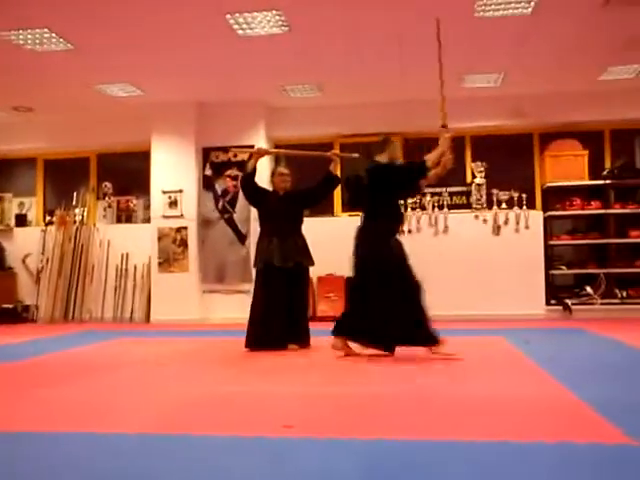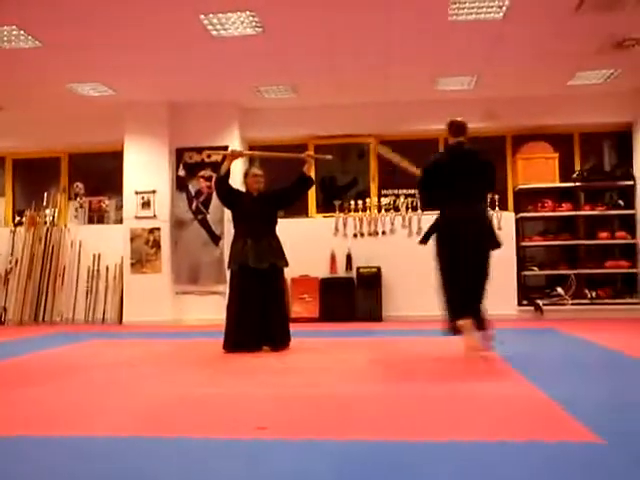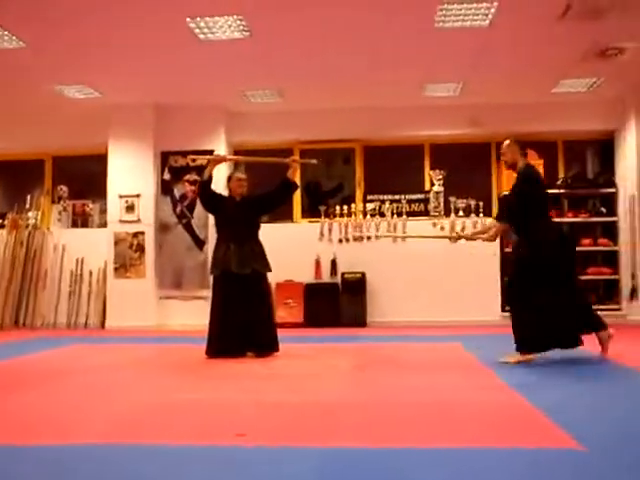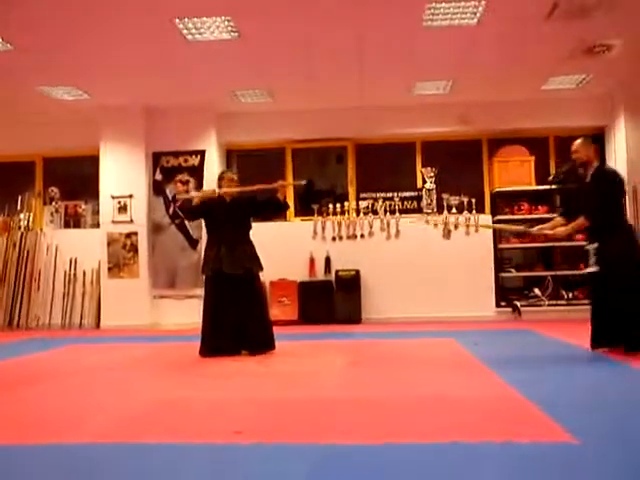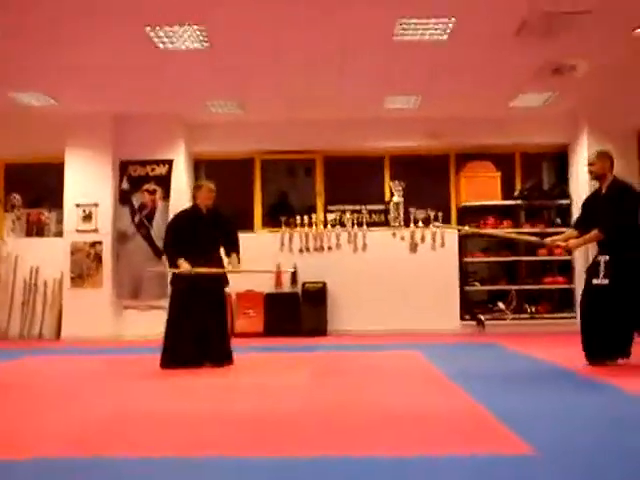
dt=0.3s
person 1, frame 1
left shoulder: (385, 175)
right shoulder: (379, 171)
left elbow: (414, 181)
right elbow: (416, 169)
left wrist: (440, 169)
right wrist: (442, 147)
left hip: (376, 239)
right hip: (378, 240)
left knee: (365, 292)
right knee: (405, 288)
left ankle: (342, 338)
right ankle: (429, 343)
person 1, frame 2
left shoulder: (438, 162)
right shoulder: (481, 159)
left elbow: (426, 194)
right elbow: (490, 184)
left hip: (450, 222)
right hip: (477, 223)
left knee: (456, 277)
right knee: (475, 276)
left ankle: (463, 319)
right ankle: (472, 322)
person 1, frame 3
left shoulder: (528, 178)
right shoulder: (528, 178)
left elbow: (517, 214)
right elbow: (507, 214)
left wrist: (494, 233)
right wrist: (477, 232)
left hip: (540, 243)
right hip: (545, 241)
left knee: (521, 293)
right knee: (565, 291)
left ankle: (528, 348)
right ankle: (600, 330)
person 1, frame 4
left shoulder: (608, 178)
right shoulder: (584, 184)
left elbow: (593, 214)
right elbow: (569, 212)
left wrist: (567, 231)
right wrist: (547, 226)
left hip: (618, 242)
right hip: (604, 245)
left knee: (622, 292)
right knee: (604, 293)
right ankle: (616, 339)
person 1, frame 5
right shoulder: (594, 198)
left elbow: (610, 226)
right elbow: (581, 225)
left wrist: (580, 242)
right wrist: (559, 238)
right hip: (607, 257)
right knee: (593, 302)
right ankle: (603, 352)
person 2, frame 1
left shoulder: (299, 197)
right shoulder: (263, 198)
left elbow: (325, 185)
right elbow: (247, 183)
right wrist: (254, 160)
left hip: (295, 253)
right hip: (269, 254)
left knee: (296, 297)
right knee: (267, 297)
left ankle: (295, 338)
right ankle: (265, 340)
person 2, frame 2
left shoulder: (272, 198)
right shoulder: (237, 199)
left elbow: (297, 188)
right elbow: (221, 185)
left wrist: (308, 165)
right wrist: (229, 162)
left hip: (269, 253)
right hip: (244, 254)
left knee: (272, 298)
right knee: (243, 299)
left ankle: (272, 340)
right ankle: (241, 342)
person 2, frame 3
left shoulder: (255, 202)
right shoulder: (219, 203)
left elbow: (280, 193)
right elbow: (203, 191)
left wrist: (292, 170)
right wrist: (211, 167)
left hip: (252, 258)
right hip: (227, 259)
left knee: (257, 303)
right knee: (226, 305)
left ankle: (258, 345)
right ankle: (225, 347)
person 2, frame 4
left shoulder: (246, 203)
right shoulder: (209, 204)
left elbow: (268, 208)
right elbow: (188, 211)
left wrist: (280, 195)
right wrist: (197, 200)
left hip: (243, 258)
right hip: (218, 260)
left knee: (251, 301)
right knee: (218, 304)
left ankle: (253, 344)
right ankle: (217, 346)
person 2, frame 5
left shoulder: (218, 218)
right shoulder: (182, 218)
left elbow: (230, 237)
right elbow: (169, 242)
left wrist: (233, 255)
right wrist: (180, 262)
left hip: (213, 273)
right hip: (188, 274)
left knee: (215, 315)
right knee: (183, 317)
left ankle: (215, 356)
right ankle: (178, 358)
person 3, frame 1
left shoulder: (242, 194)
right shoulder: (208, 193)
left elbow: (242, 218)
right elbow: (206, 214)
left hip: (235, 246)
right hip: (213, 247)
left knee: (235, 283)
right knee: (211, 283)
person 3, frame 2
left shoulder: (216, 195)
right shoulder: (182, 193)
left elbow: (215, 219)
right elbow: (180, 216)
left hip: (209, 249)
right hip: (186, 249)
left knee: (209, 284)
right knee: (185, 284)
person 3, frame 3
right shoulder: (166, 197)
left elbow: (200, 223)
right elbow: (165, 220)
left wrist: (198, 196)
left hip: (193, 253)
right hip: (171, 253)
left knee: (193, 290)
right knee: (169, 288)
person 3, frame 4
right shoulder: (160, 196)
left elbow: (194, 224)
right elbow: (157, 220)
left hip: (187, 253)
right hip: (164, 254)
left knee: (186, 288)
right knee: (162, 287)
person 3, frame 5
left shoulder: (162, 208)
right shoulder: (126, 206)
left elbow: (160, 233)
right elbow: (122, 229)
left wrist: (159, 203)
left hip: (152, 265)
right hip: (129, 263)
left knee: (151, 299)
right knee: (127, 299)
